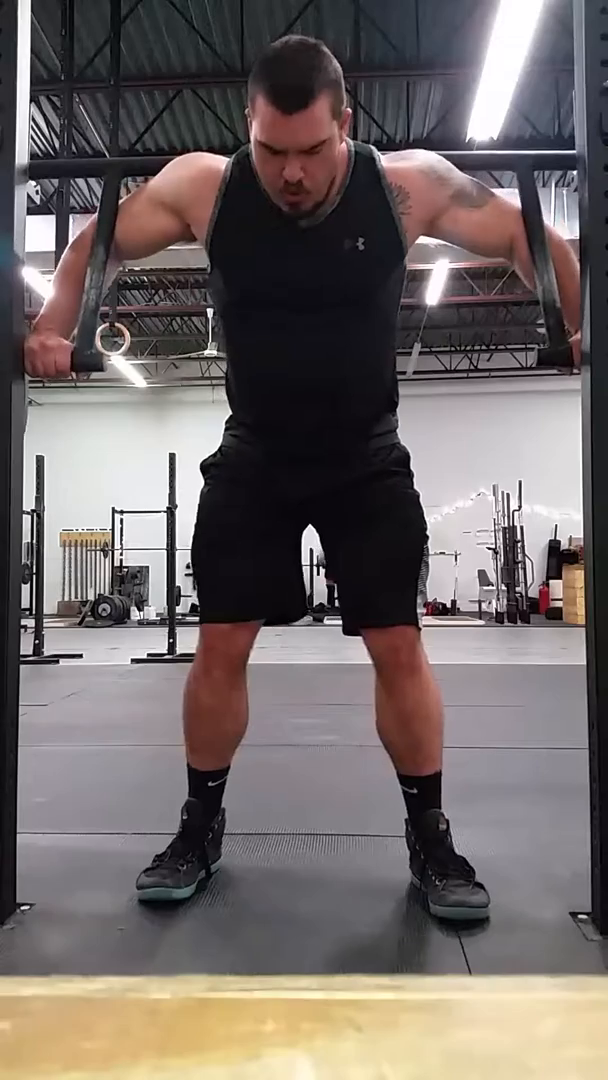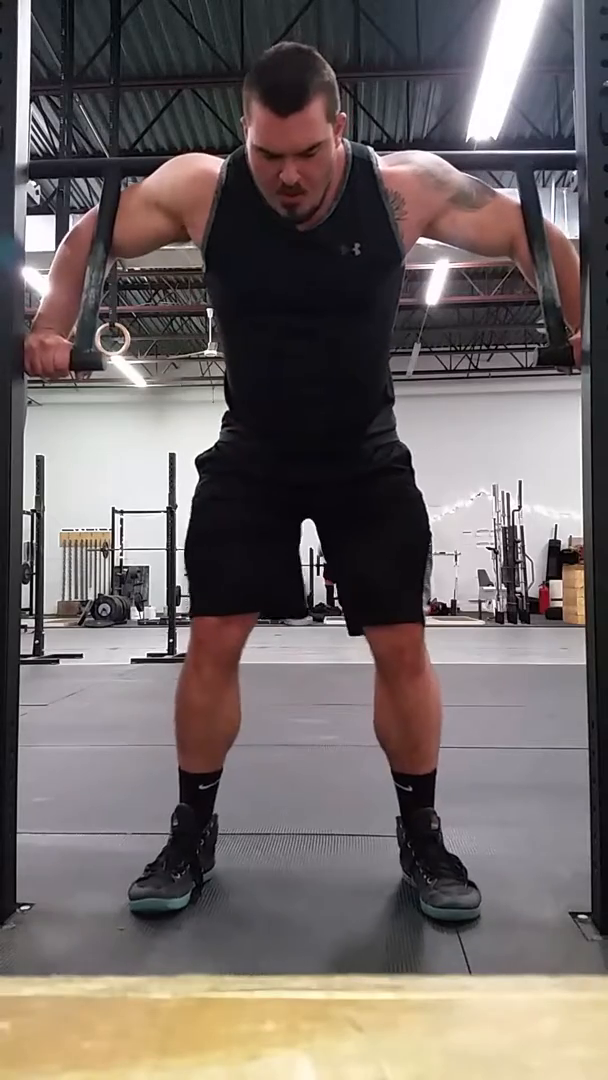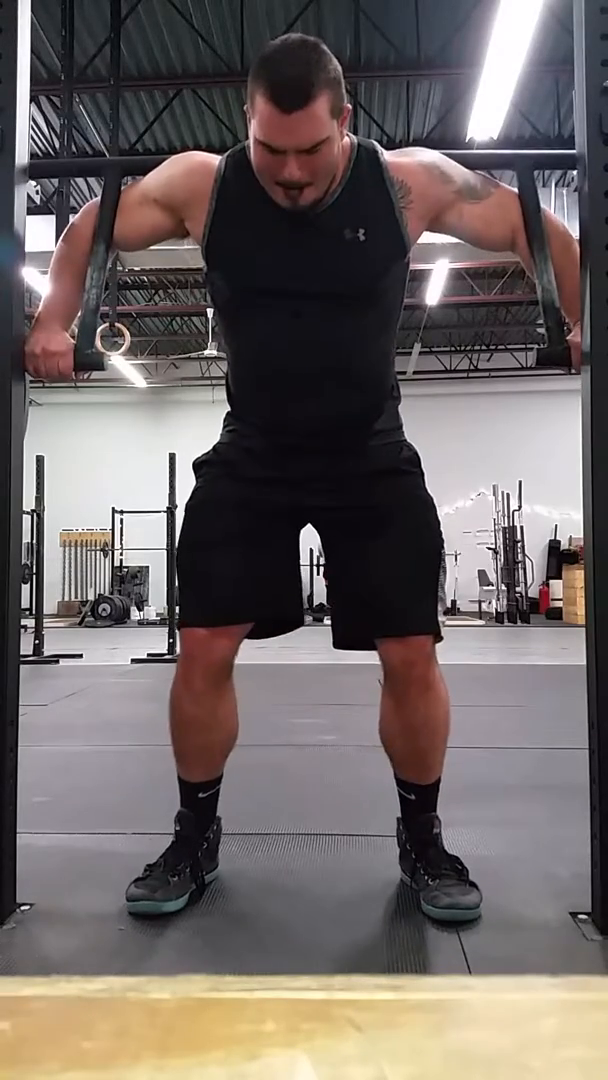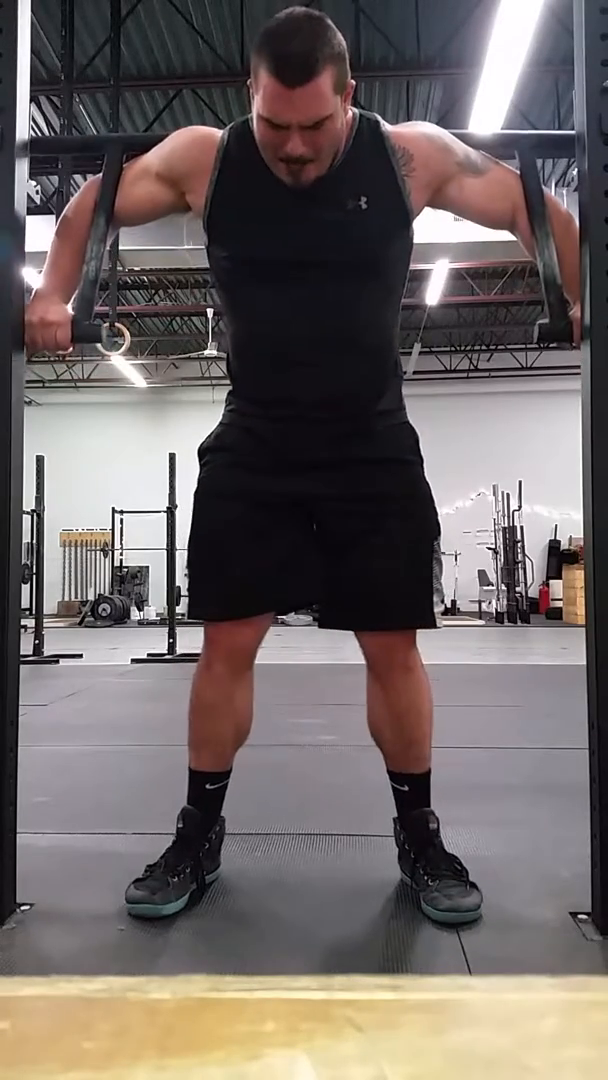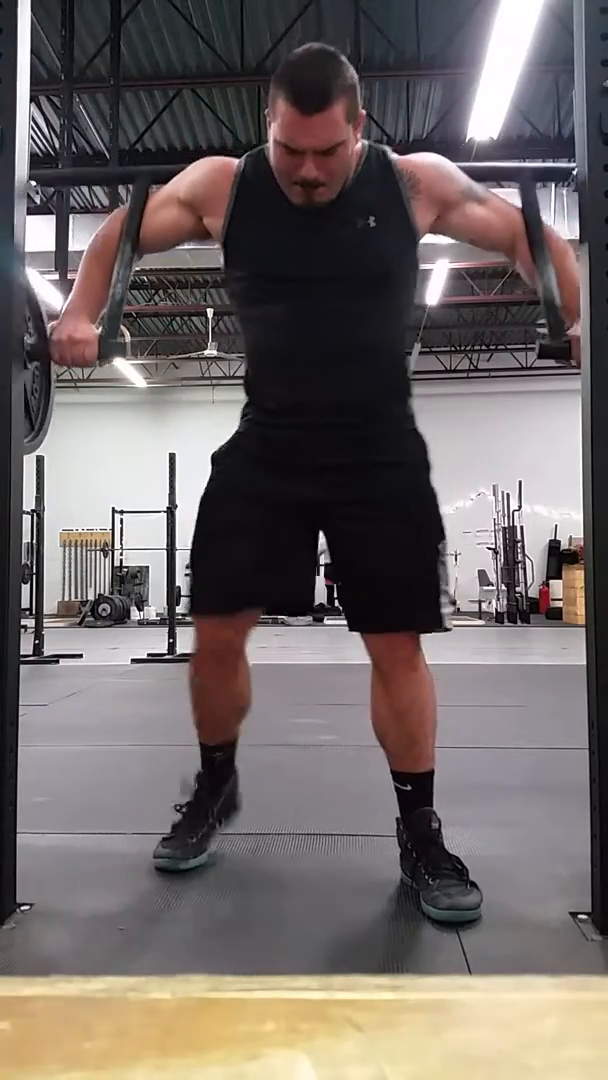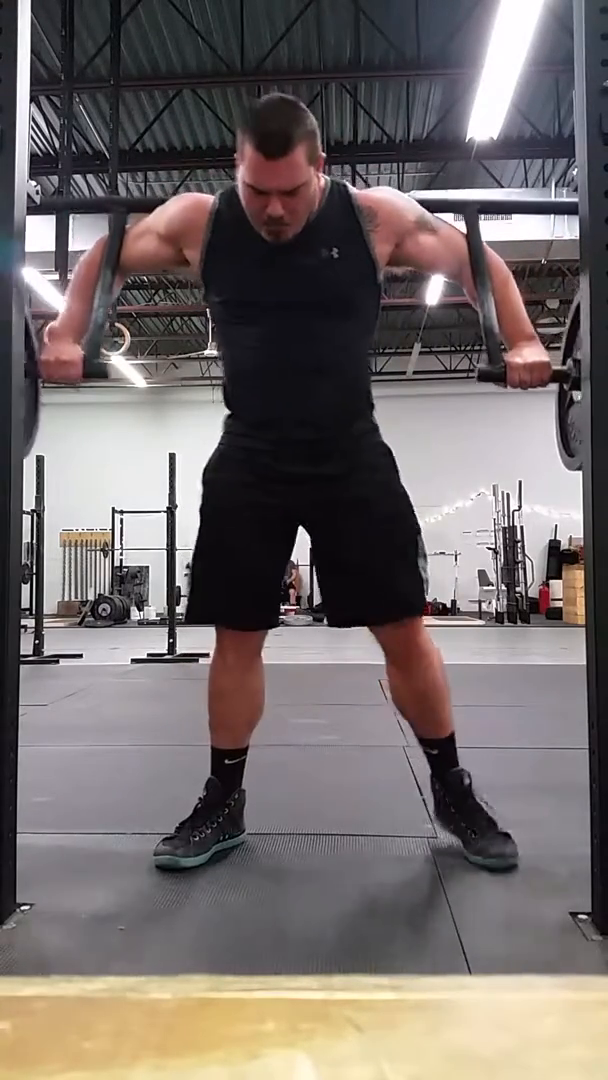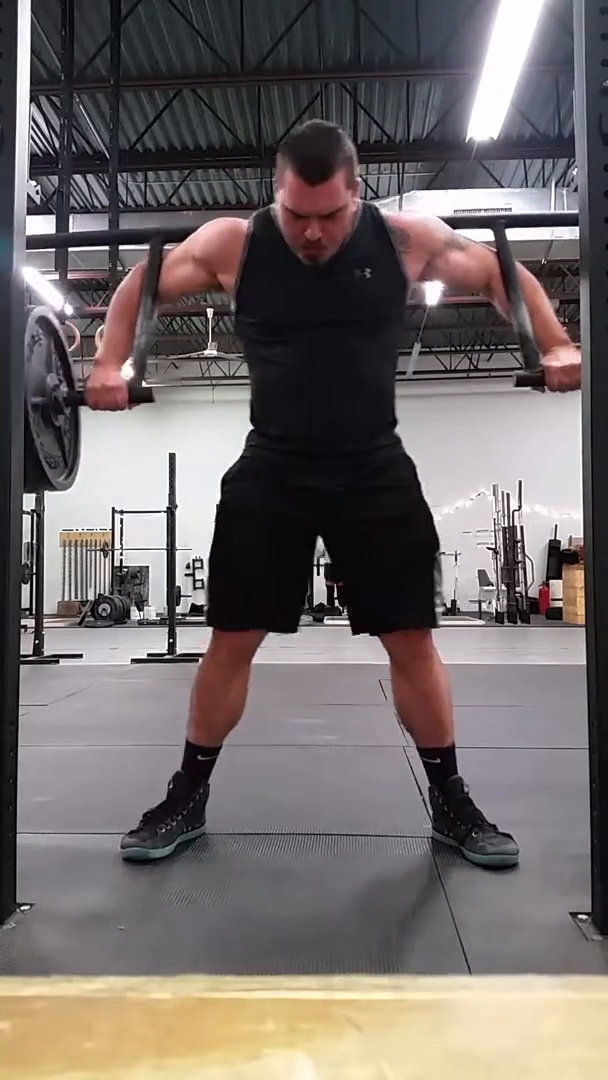
dt=0.7s
person 1, frame 1
left shoulder: (408, 185)
right shoulder: (202, 186)
left elbow: (528, 240)
right elbow: (96, 241)
left wrist: (578, 333)
right wrist: (53, 329)
left hip: (368, 464)
right hip: (252, 461)
left knee: (398, 648)
right knee: (221, 647)
left ankle: (430, 836)
right ankle: (201, 824)
person 1, frame 2
left shoulder: (404, 187)
right shoulder: (198, 188)
left elbow: (529, 237)
right elbow: (89, 237)
left wrist: (578, 330)
right wrist: (51, 327)
left hip: (367, 459)
right hip: (249, 459)
left knee: (402, 646)
right knee: (212, 638)
left ankle: (421, 835)
right ankle: (192, 834)
person 1, frame 3
left shoulder: (410, 182)
right shoulder: (199, 185)
left elbow: (537, 232)
right elbow: (88, 230)
left wrist: (578, 325)
right wrist: (53, 323)
left hip: (372, 464)
right hip: (248, 462)
left knee: (411, 657)
right knee: (203, 651)
left ankle: (422, 838)
right ankle: (195, 837)
person 1, frame 4
left shoulder: (411, 155)
right shoulder: (202, 158)
left elbow: (534, 210)
right elbow: (91, 205)
left wrist: (579, 302)
right wrist: (53, 296)
left hip: (373, 450)
right hip: (251, 448)
left knee: (392, 647)
right knee: (228, 642)
left ankle: (419, 836)
right ankle: (199, 835)
person 1, frame 5
left shoulder: (417, 182)
right shoulder: (220, 186)
left elbow: (526, 233)
right elbow: (120, 231)
left wrist: (577, 318)
right wrist: (81, 316)
left hip: (381, 455)
right hip: (262, 452)
left knee: (397, 646)
right knee: (216, 634)
left ankle: (419, 834)
right ankle: (214, 788)
person 1, frame 6
left shoulder: (376, 216)
right shoulder: (198, 220)
left elbow: (475, 261)
right elbow: (105, 259)
left wrist: (521, 342)
right wrist: (67, 337)
left hip: (353, 460)
right hip: (249, 462)
left knee: (403, 631)
right knee: (236, 636)
left ankle: (454, 793)
right ankle: (223, 801)
person 1, frame 7
left shoulder: (405, 237)
right shoulder: (232, 243)
left elbow: (499, 274)
right elbow: (140, 286)
left wrist: (556, 346)
right wrist: (109, 364)
left hip: (374, 472)
right hip: (269, 473)
left knee: (411, 641)
right knee: (231, 640)
left ankle: (450, 802)
right ankle: (187, 795)
